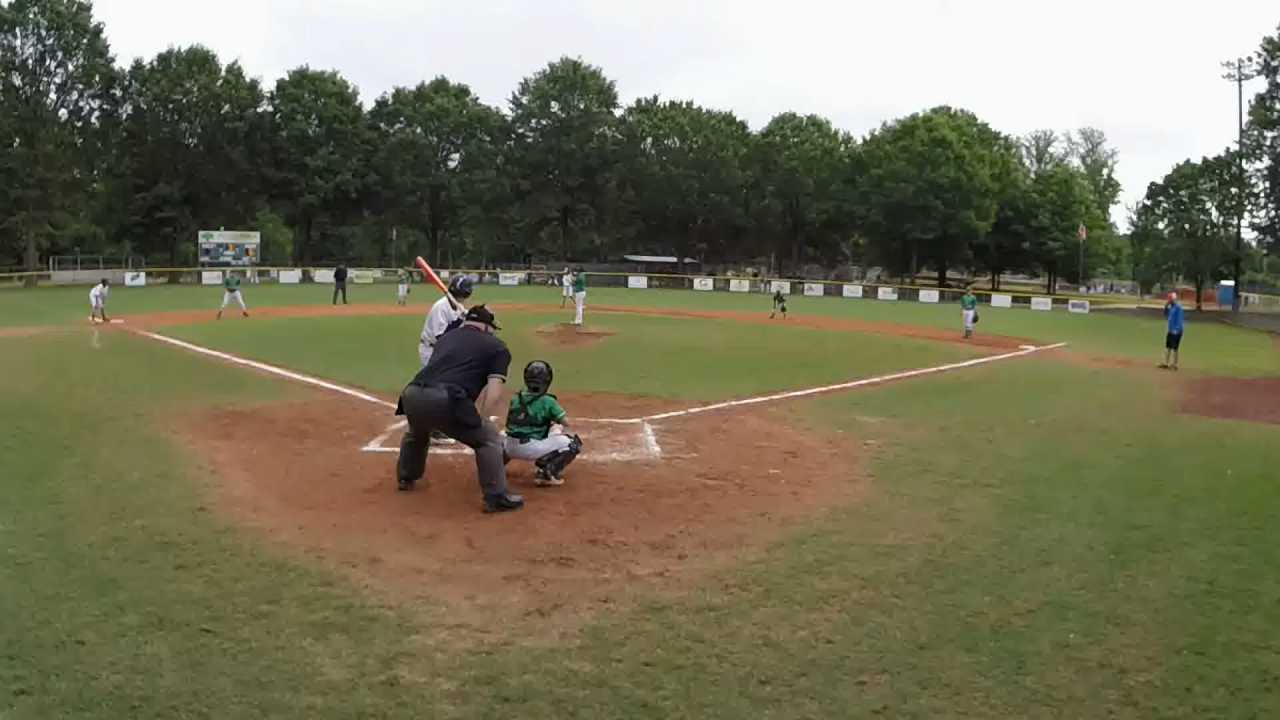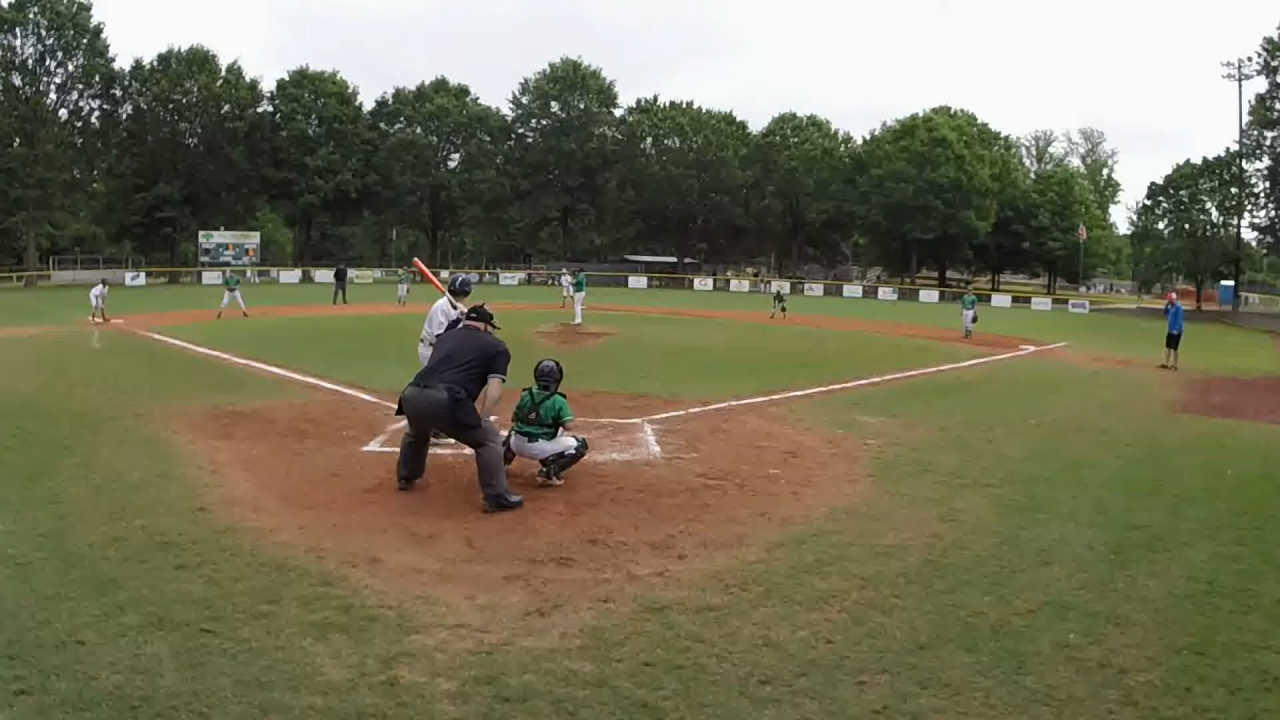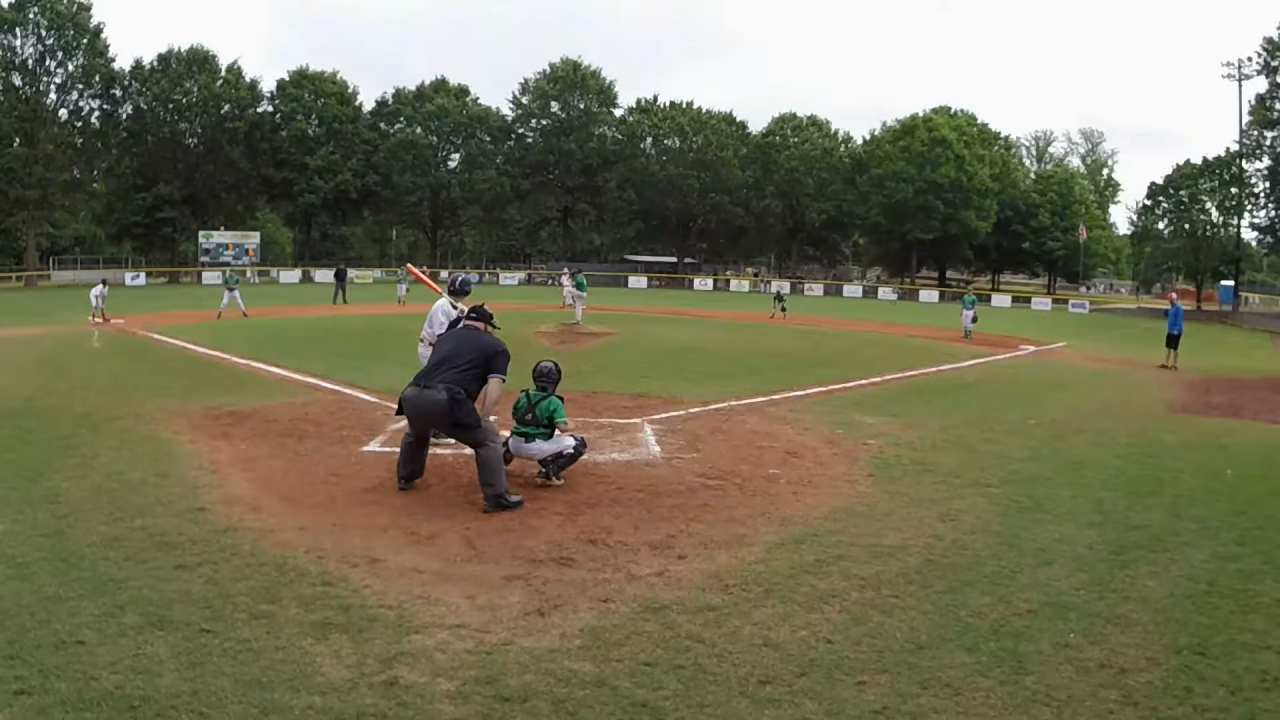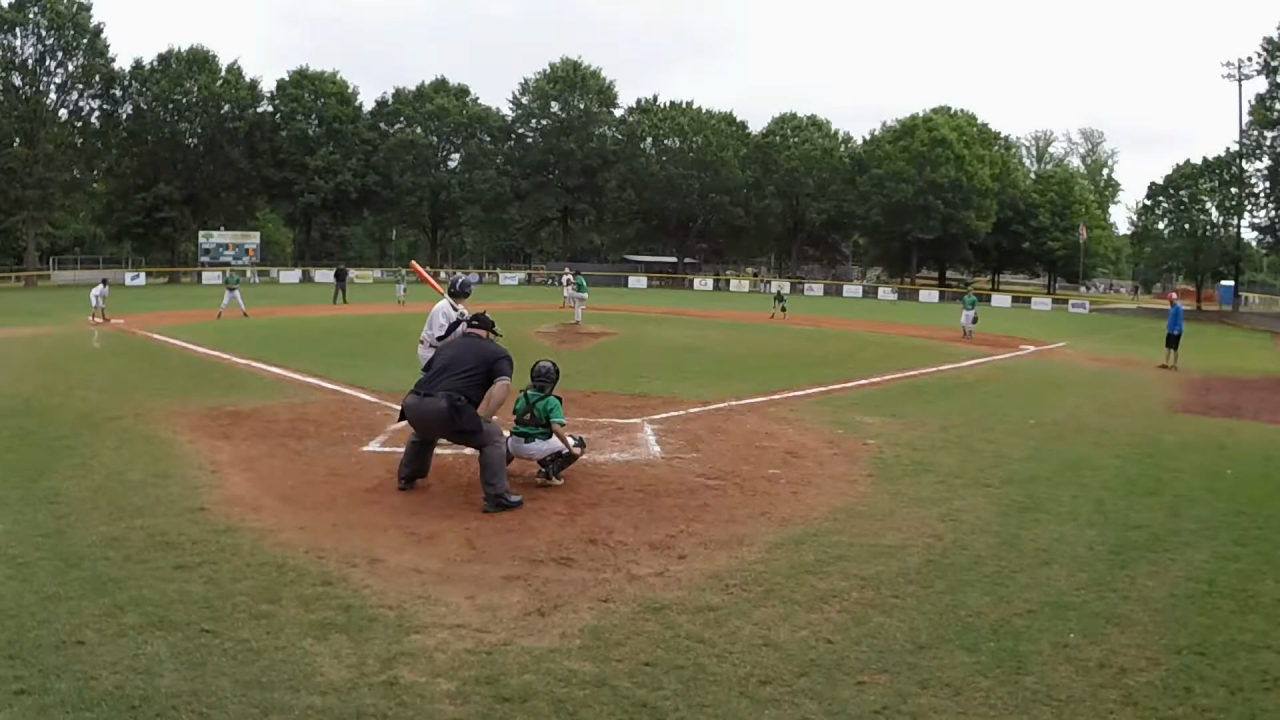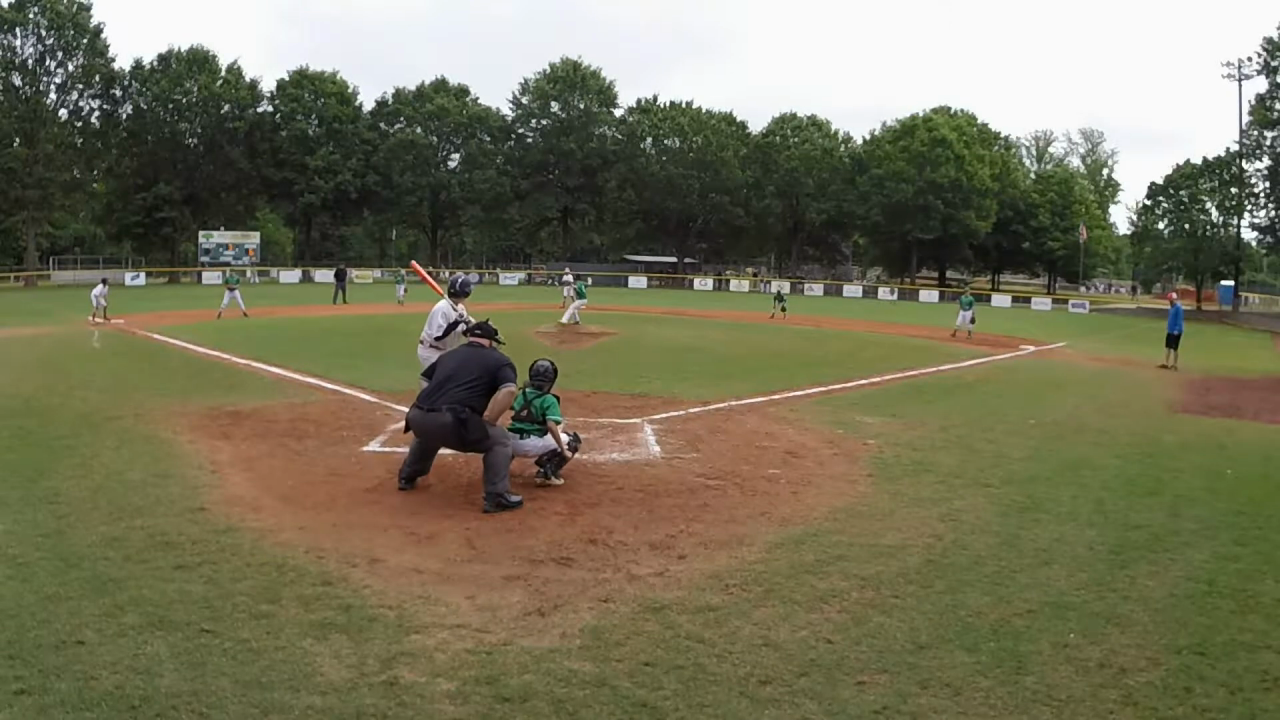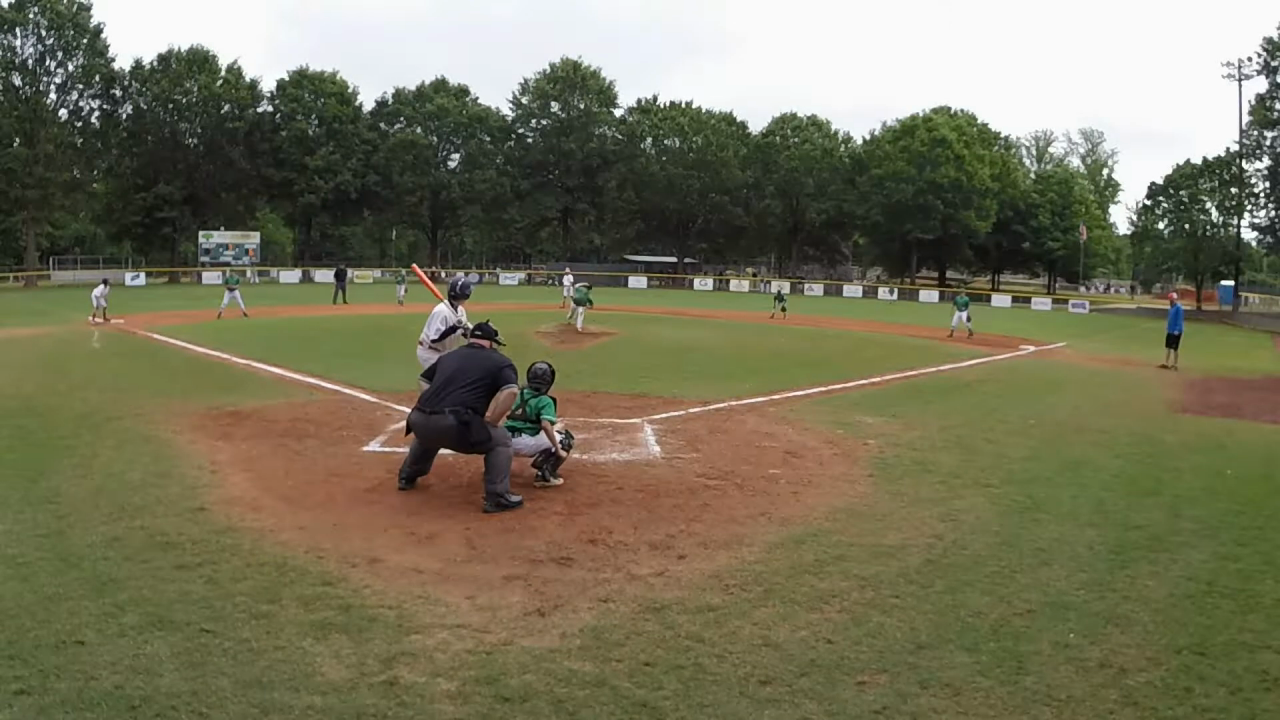
dt=0.3s
person 1, frame 1
left shoulder: (447, 336)
right shoulder: (496, 346)
right elbow: (494, 386)
right wrist: (482, 420)
left hip: (413, 394)
right hip: (445, 399)
left knee: (416, 433)
right knee: (489, 439)
left ankle: (406, 478)
right ankle: (497, 498)
person 1, frame 2
left shoulder: (447, 336)
right shoulder: (495, 345)
right elbow: (494, 386)
right wrist: (481, 421)
left hip: (413, 395)
right hip: (445, 400)
left knee: (416, 433)
right knee: (489, 439)
left ankle: (405, 478)
right ankle: (497, 498)
person 1, frame 3
left shoulder: (446, 336)
right shoulder: (495, 346)
right elbow: (494, 385)
right wrist: (481, 420)
left hip: (412, 395)
right hip: (444, 400)
left knee: (416, 433)
right knee: (489, 439)
left ankle: (405, 478)
right ankle: (497, 498)
person 1, frame 4
left shoulder: (448, 345)
right shoulder: (497, 352)
right elbow: (502, 386)
right wrist: (484, 419)
left hip: (414, 404)
right hip: (445, 408)
left knee: (424, 434)
right knee: (493, 439)
left ankle: (407, 478)
right ankle: (497, 498)
person 1, frame 5
left shoulder: (449, 355)
right shoulder: (499, 360)
left elbow: (425, 380)
right elbow: (509, 391)
right wrist: (487, 423)
left hip: (418, 418)
right hip: (450, 422)
left knee: (429, 434)
right knee: (500, 440)
left ankle: (407, 477)
right ankle: (496, 498)
person 1, frame 6
left shoulder: (449, 356)
right shoulder: (499, 361)
left elbow: (424, 380)
right elbow: (510, 392)
right wrist: (489, 423)
left hip: (420, 421)
right hip: (453, 425)
right knee: (501, 440)
left ankle: (407, 477)
right ankle: (497, 498)
